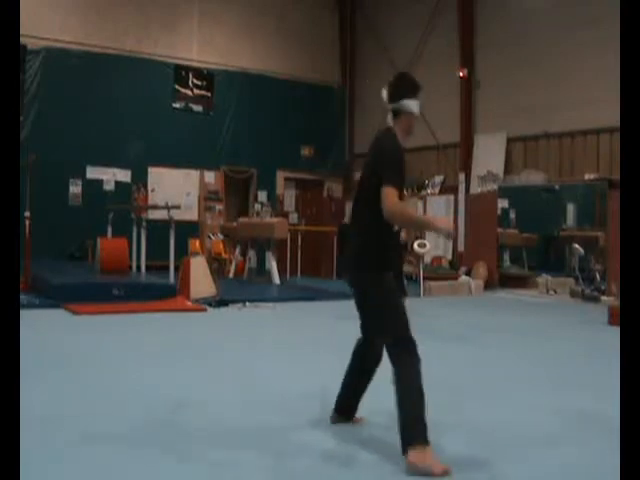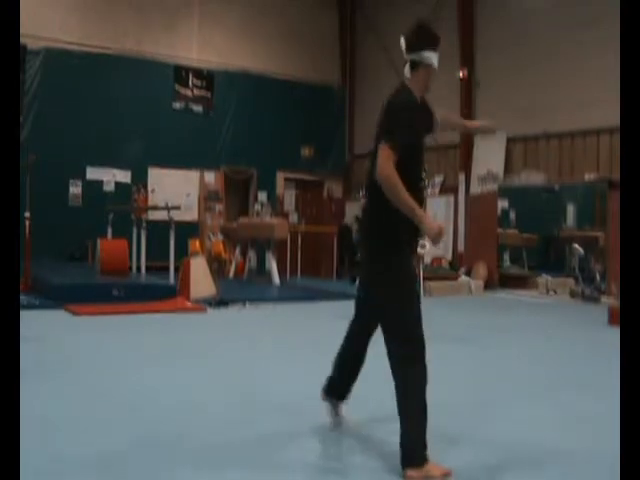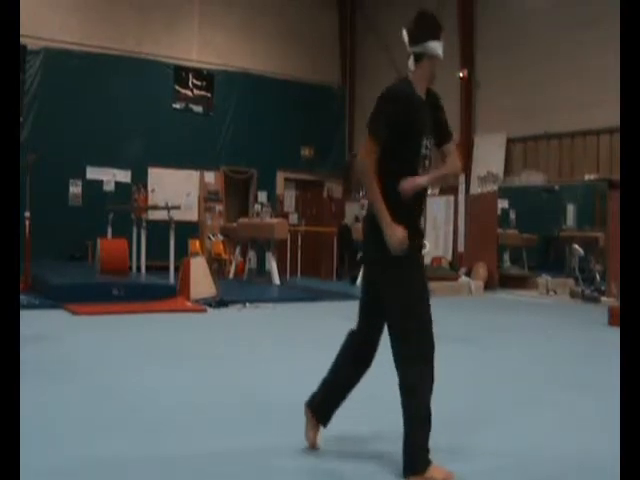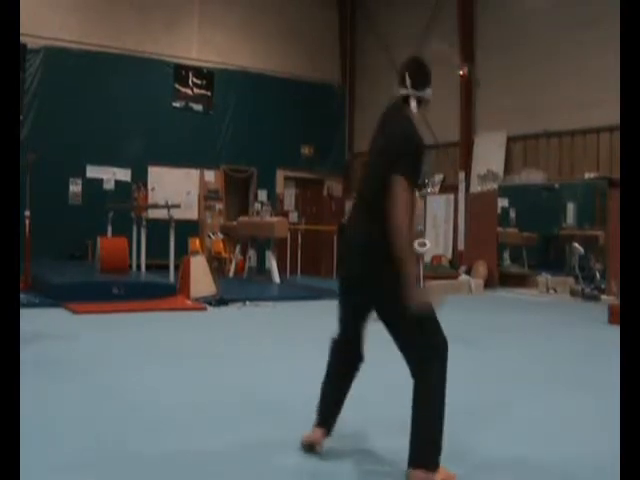
dt=0.3s
person 1, frame 1
left shoulder: (383, 143)
right shoulder: (391, 149)
right elbow: (391, 209)
right wrist: (434, 224)
left hip: (363, 256)
right hip: (371, 261)
left knee: (373, 338)
right knee: (403, 348)
left ankle: (344, 409)
right ankle: (416, 446)
person 1, frame 2
left shoulder: (416, 104)
right shoulder: (403, 104)
left elbow: (441, 123)
right elbow: (384, 168)
left wrist: (472, 124)
right wrist: (422, 218)
left hip: (385, 234)
right hip: (388, 236)
left knee: (365, 319)
right knee: (407, 344)
left ankle: (335, 391)
person 1, frame 3
left shoulder: (430, 103)
right shoulder: (396, 97)
left elbow: (453, 161)
right elbow: (364, 163)
left wrist: (424, 179)
right wrist: (387, 224)
left hip: (405, 237)
right hip: (391, 239)
left knee: (367, 333)
right knee: (415, 346)
left ankle: (316, 408)
person 1, frame 4
left shoulder: (395, 115)
right shoulder: (409, 139)
right elbow: (399, 211)
right wrist: (411, 281)
left hip: (354, 252)
right hip: (381, 258)
left knee: (348, 345)
right knee: (431, 353)
left ankle: (322, 428)
